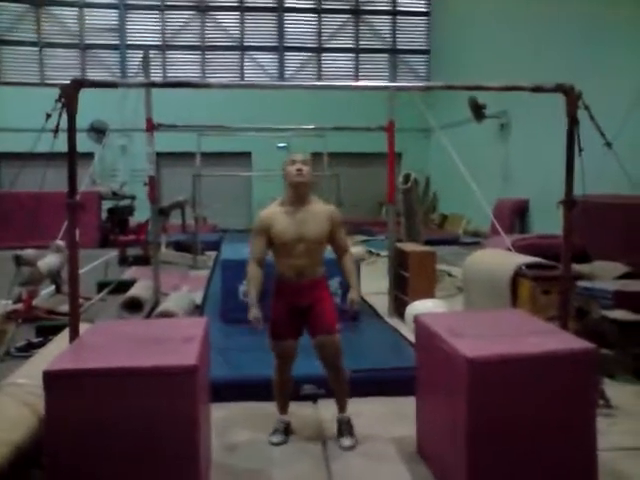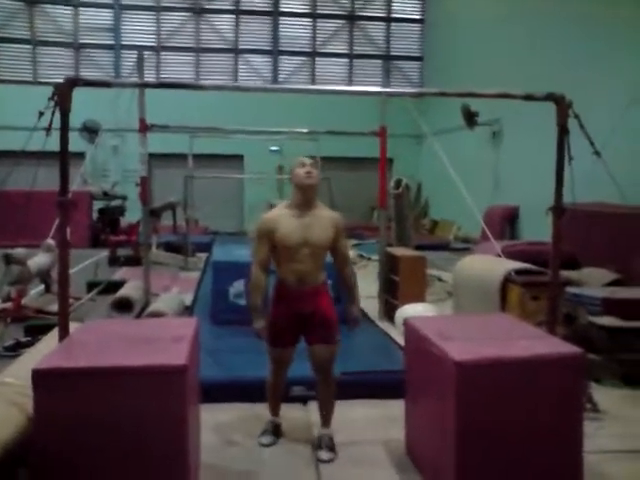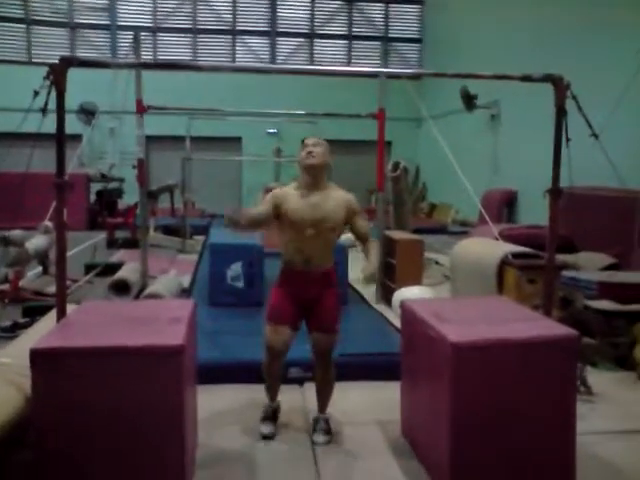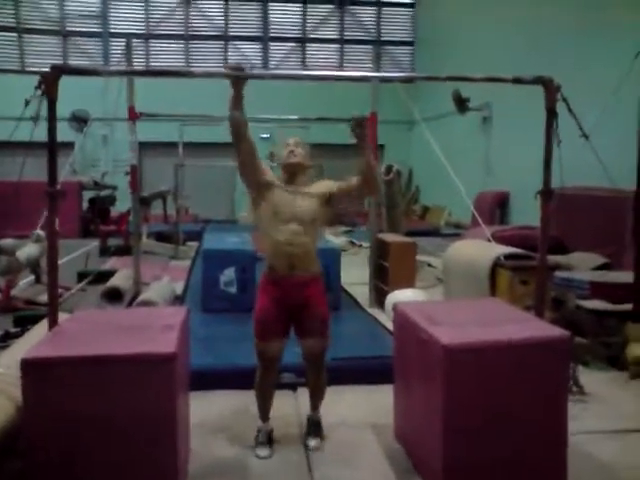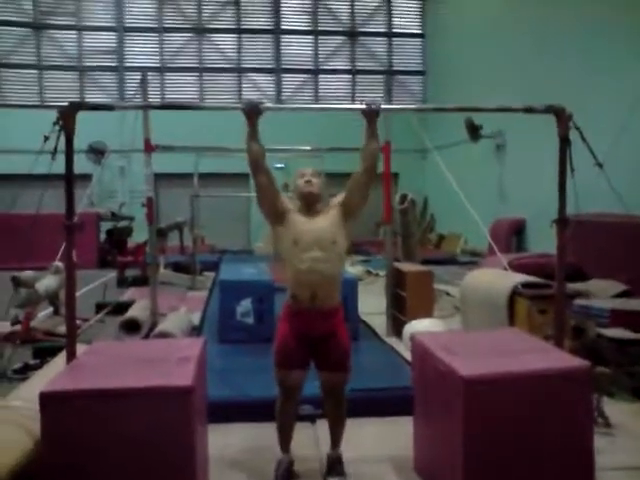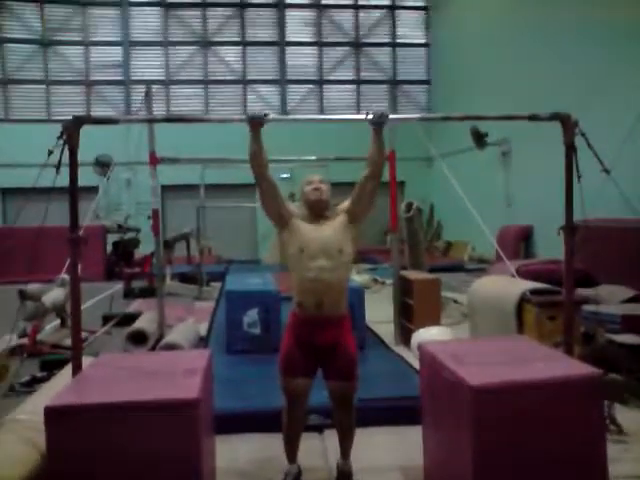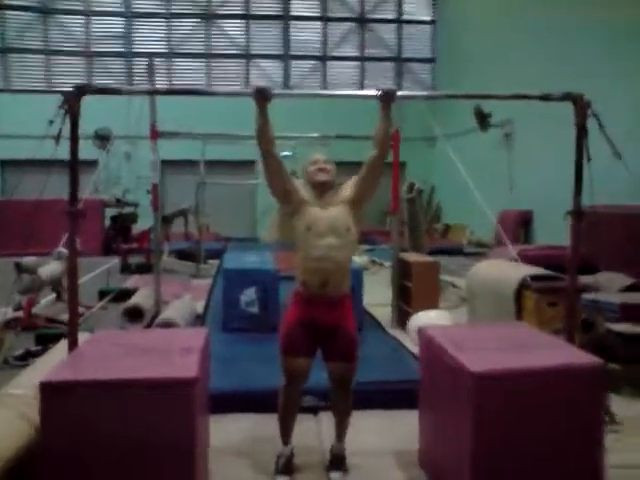
dt=0.4s
person 1, frame 1
left shoulder: (329, 213)
right shoulder: (267, 217)
left elbow: (343, 252)
right elbow: (256, 262)
left wrist: (353, 287)
right wrist: (253, 303)
left hip: (318, 291)
right hip: (284, 293)
left knee: (332, 358)
right knee: (283, 361)
left ankle: (343, 417)
right ankle: (283, 420)
person 1, frame 2
left shoulder: (333, 220)
right shoulder: (271, 220)
left elbow: (343, 263)
right elbow: (259, 268)
left wrist: (354, 301)
right wrist: (257, 312)
left hip: (319, 298)
right hip: (285, 298)
left knee: (324, 368)
right knee: (279, 366)
left ankle: (325, 433)
right ankle: (274, 421)
person 1, frame 3
left shoulder: (345, 200)
right shoulder: (280, 196)
left elbow: (366, 237)
right elbow: (252, 219)
left wrist: (371, 261)
right wrist: (238, 219)
left hip: (324, 283)
right hip: (289, 281)
left knee: (324, 354)
right knee: (275, 349)
left ankle: (321, 416)
right ankle: (272, 405)
person 1, frame 4
left shoulder: (325, 190)
right shoulder: (263, 185)
left elbow: (368, 187)
right elbow: (241, 141)
left wrist: (363, 142)
right wrist: (237, 93)
left hip: (311, 289)
right hip: (273, 288)
left knee: (315, 359)
right knee: (268, 360)
left ankle: (314, 417)
right ankle: (264, 427)
person 1, frame 5
left shoulder: (340, 213)
right shoulder: (282, 215)
left elbow: (367, 171)
right elbow: (259, 171)
left wrist: (371, 126)
right wrist: (252, 125)
left hip: (332, 319)
right hip: (294, 319)
left knee: (335, 391)
right knee: (288, 391)
person 1, frame 6
left shoulder: (347, 219)
right shoulder: (288, 221)
left elbow: (371, 176)
right elbow: (262, 177)
left wrist: (377, 132)
right wrist: (255, 134)
left hip: (338, 326)
right hip: (301, 326)
left knee: (344, 399)
right knee: (294, 400)
person 1, frame 7
left shoulder: (351, 198)
right shoulder: (295, 200)
left elbow: (379, 154)
right elbow: (268, 153)
left wrist: (386, 109)
right wrist: (261, 108)
left hip: (340, 307)
right hip: (303, 305)
left knee: (342, 381)
right knee: (293, 379)
left ankle: (338, 448)
